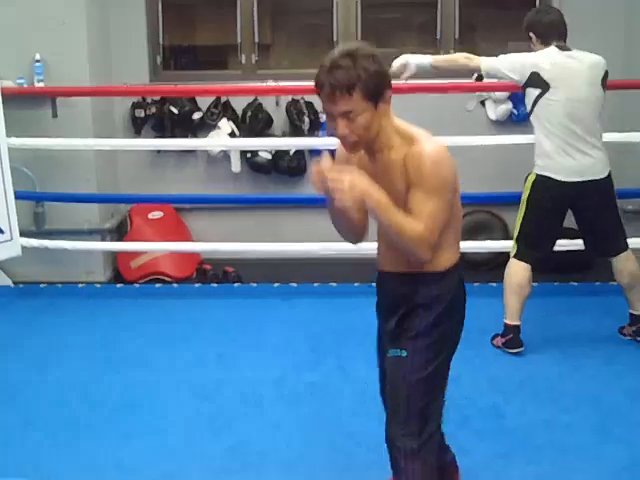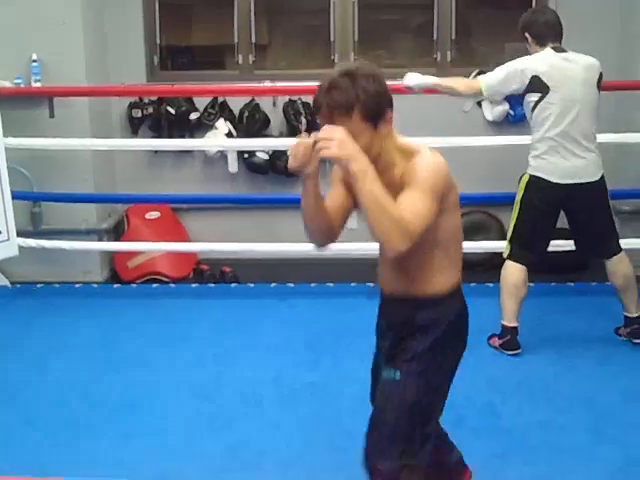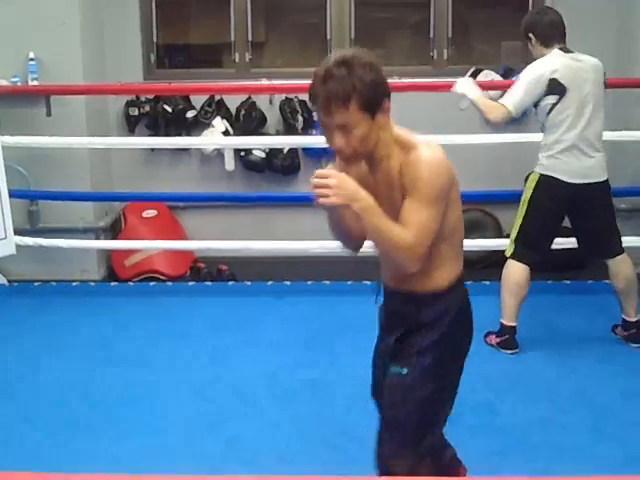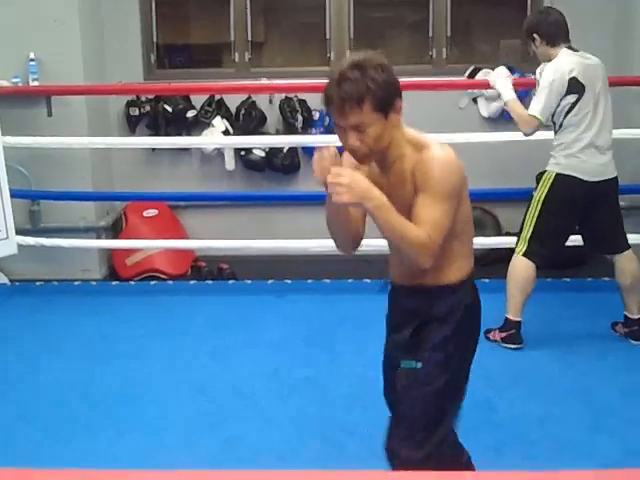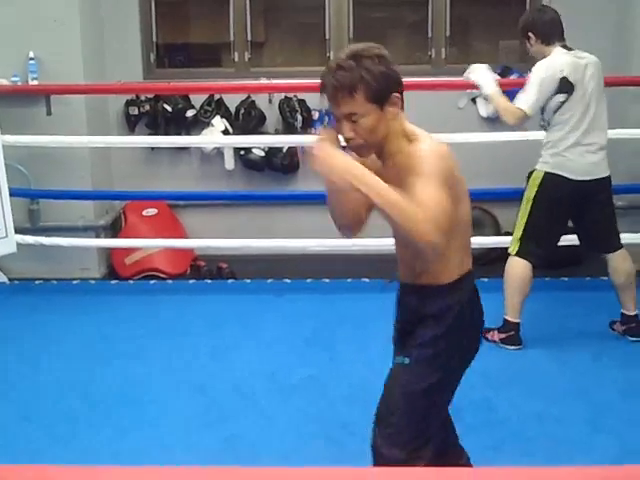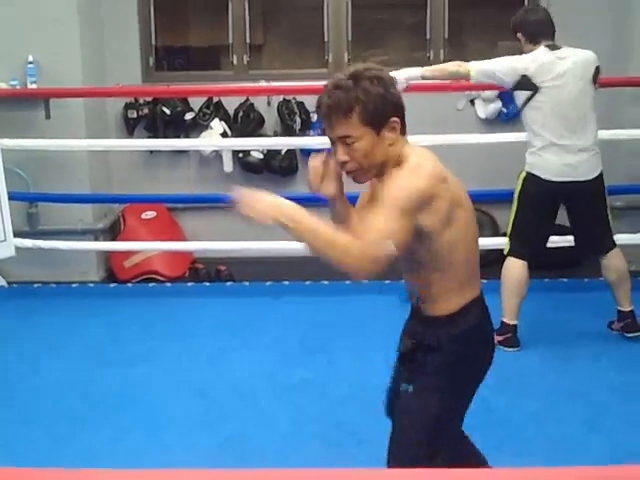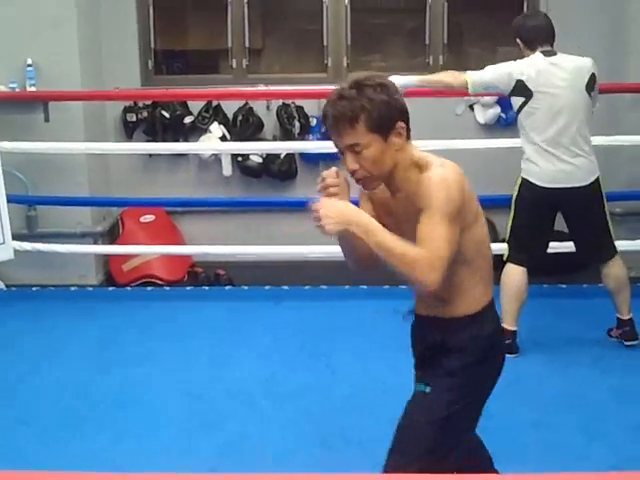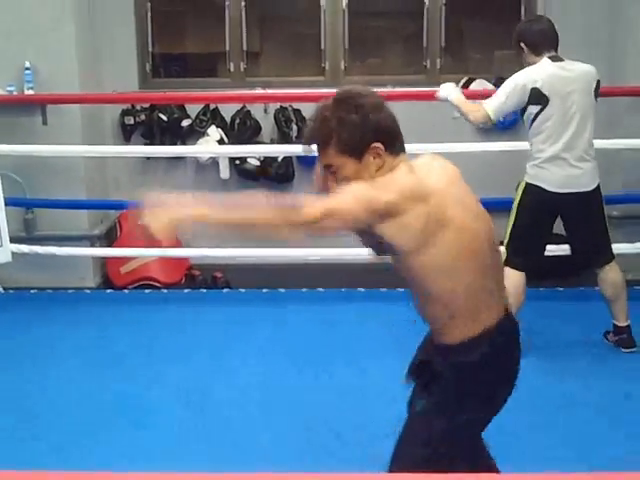
dt=0.2s
person 1, frame 1
left shoulder: (427, 155)
right shoulder: (355, 150)
left elbow: (423, 246)
right elbow: (354, 235)
left wrist: (370, 196)
right wrist: (336, 197)
left hip: (433, 297)
right hip: (392, 289)
left knee: (408, 428)
right knee: (400, 400)
person 1, frame 2
left shoulder: (426, 168)
right shoulder: (352, 164)
left elbow: (397, 241)
right elbow: (321, 236)
left wrist: (356, 164)
right wrist: (309, 178)
left hip: (433, 322)
right hip: (396, 311)
right knee: (400, 414)
person 1, frame 3
left shoulder: (425, 163)
right shoulder: (355, 160)
left elbow: (410, 257)
right elbow: (355, 242)
left wrist: (359, 202)
right wrist: (335, 205)
left hip: (438, 316)
right hip: (397, 308)
right knee: (393, 405)
person 1, frame 4
left shoulder: (436, 162)
right shoulder: (362, 160)
left elbow: (423, 253)
right elbow: (348, 244)
left wrist: (371, 198)
right wrist: (335, 194)
left hip: (447, 310)
right hip: (404, 302)
left knee: (411, 444)
right knee: (404, 407)
right ankle: (457, 470)
person 1, frame 5
left shoulder: (426, 154)
right shoulder: (370, 153)
left elbow: (429, 236)
right elbow: (349, 226)
left wrist: (360, 176)
right wrist: (338, 181)
left hip: (447, 310)
right hip: (414, 301)
left knee: (394, 443)
right knee: (418, 409)
right ankle: (457, 472)
person 1, frame 6
left shoulder: (416, 178)
right shoulder: (388, 175)
left elbow: (363, 261)
right elbow: (356, 242)
left wrist: (287, 213)
right wrist: (334, 197)
left hip: (455, 337)
right hip: (429, 323)
left knee: (411, 462)
right knee: (406, 415)
right ankle: (476, 473)
person 1, frame 7
left shoulder: (440, 181)
right shoulder: (380, 185)
left elbow: (429, 274)
right elbow: (363, 261)
left wrist: (361, 222)
right wrist: (344, 212)
left hip: (467, 343)
right hip: (433, 332)
left knee: (408, 468)
right knee: (447, 433)
right ankle: (481, 474)
person 1, frame 8
left shoulder: (395, 194)
right shoulder: (434, 169)
left elbow: (300, 216)
right elbow: (384, 243)
left wrist: (192, 210)
right wrist: (335, 197)
left hip: (473, 362)
left knee: (412, 470)
right knee: (452, 435)
person 2, frame 1
left shoulder: (532, 63)
right shoulder: (598, 63)
left elbow: (469, 62)
left wrist: (419, 60)
left hip: (551, 175)
right hip: (596, 173)
left knee: (523, 254)
left ankle: (511, 333)
person 2, frame 2
left shoulder: (528, 68)
right shoulder: (592, 66)
left elbow: (470, 88)
left wrist: (426, 80)
left hip: (545, 177)
right hip: (589, 176)
left knee: (518, 256)
right knee: (611, 251)
left ankle: (508, 334)
person 2, frame 3
left shoulder: (541, 71)
right shoulder: (595, 66)
left elbow: (497, 114)
left wrist: (469, 89)
left hip: (554, 176)
right hip: (595, 175)
left knee: (520, 255)
left ankle: (506, 333)
person 2, frame 4
left shoulder: (555, 71)
right shoulder: (596, 64)
left elbow: (528, 125)
left wrist: (504, 88)
left hip: (567, 174)
right hip: (604, 173)
left knee: (528, 251)
left ankle: (510, 328)
person 2, frame 5
left shoulder: (547, 69)
right shoulder: (592, 62)
left elbow: (512, 116)
left wrist: (487, 83)
left hip: (557, 173)
right hip: (597, 172)
left knee: (523, 251)
right knee: (612, 247)
left ankle: (509, 328)
person 2, frame 6
left shoulder: (521, 66)
right shoulder: (588, 59)
left elbow: (462, 69)
left wrist: (414, 72)
left hip: (543, 174)
right hip: (587, 171)
left knee: (519, 252)
right knee: (606, 246)
left ankle: (508, 330)
person 2, frame 7
left shoulder: (517, 72)
right shoulder: (586, 67)
left elbow: (459, 80)
left wrist: (413, 80)
left hip: (539, 181)
right hip: (583, 178)
left knee: (518, 259)
right knee: (606, 254)
left ankle: (507, 335)
person 2, frame 8
left shoulder: (526, 80)
right shoulder: (588, 74)
left elbow: (480, 116)
left wrist: (452, 94)
left hip: (543, 185)
right hip: (585, 183)
left knee: (516, 262)
right knee: (602, 260)
